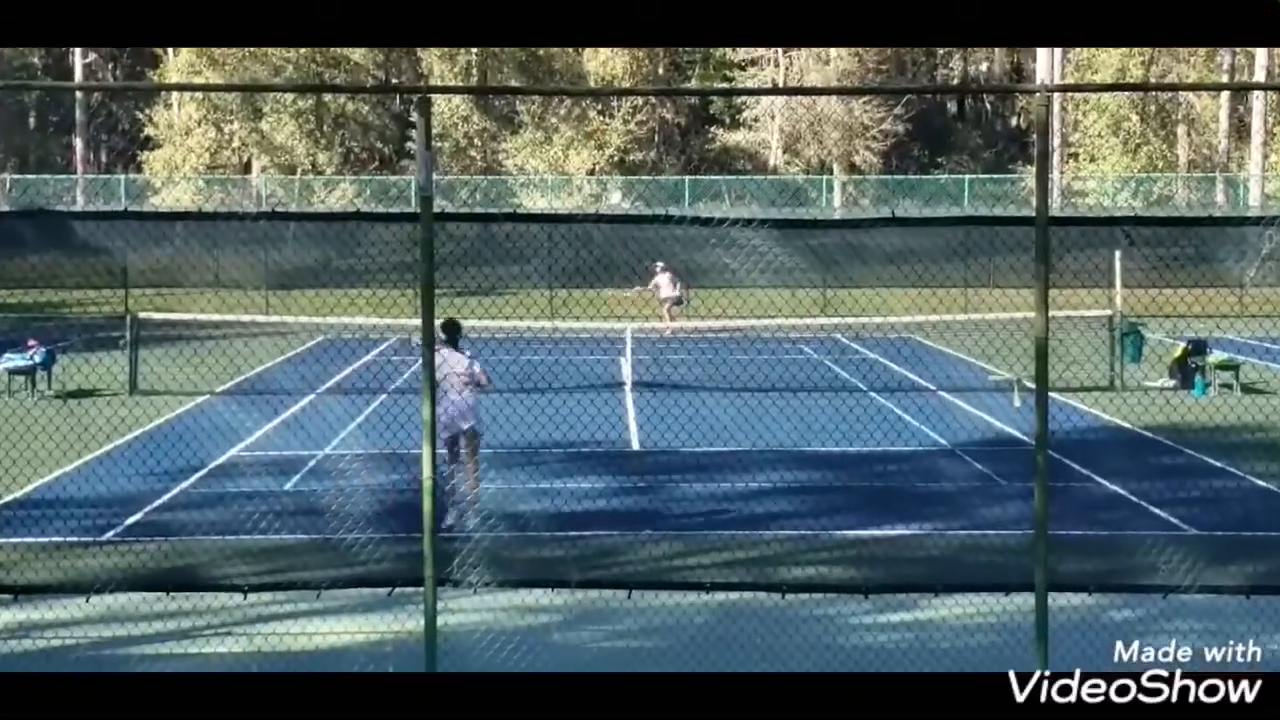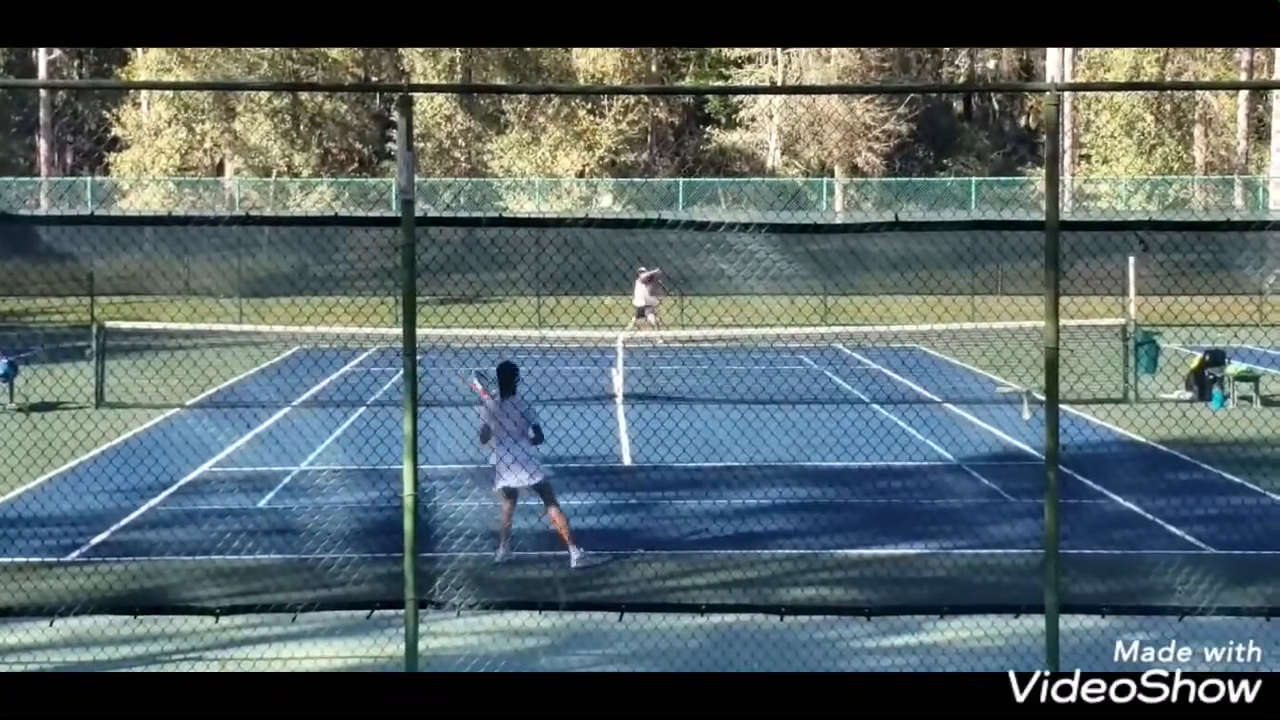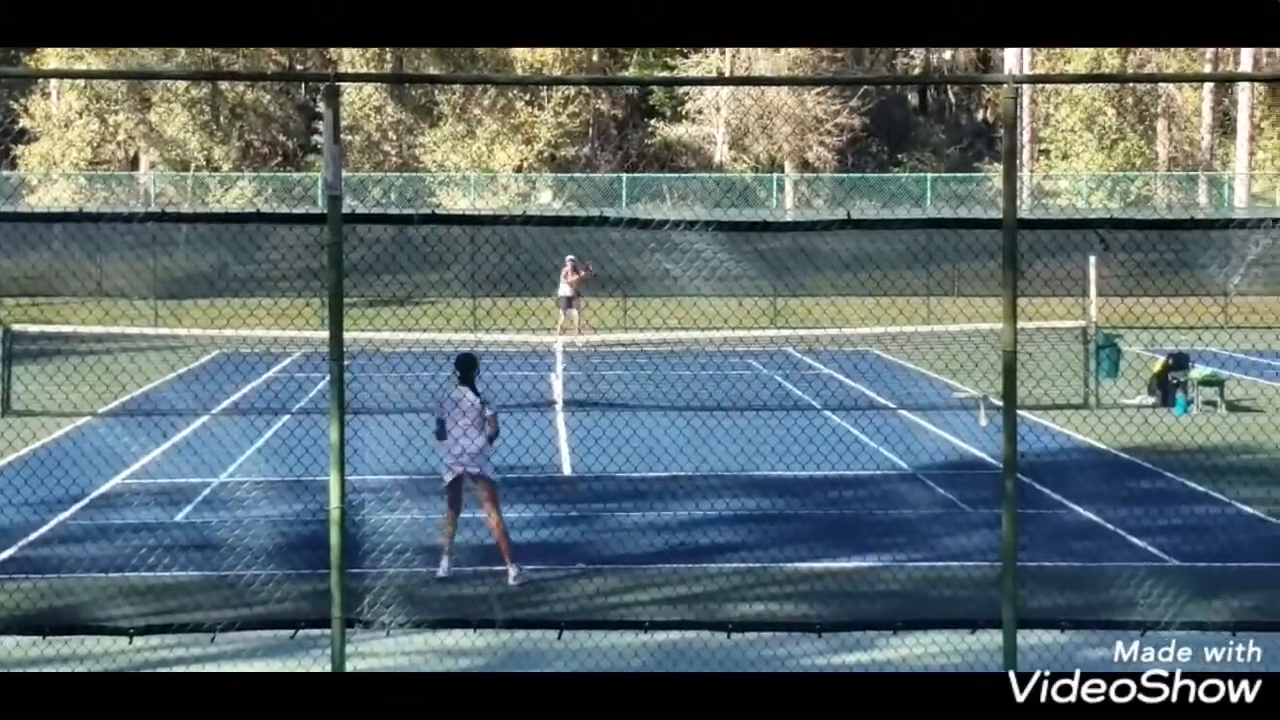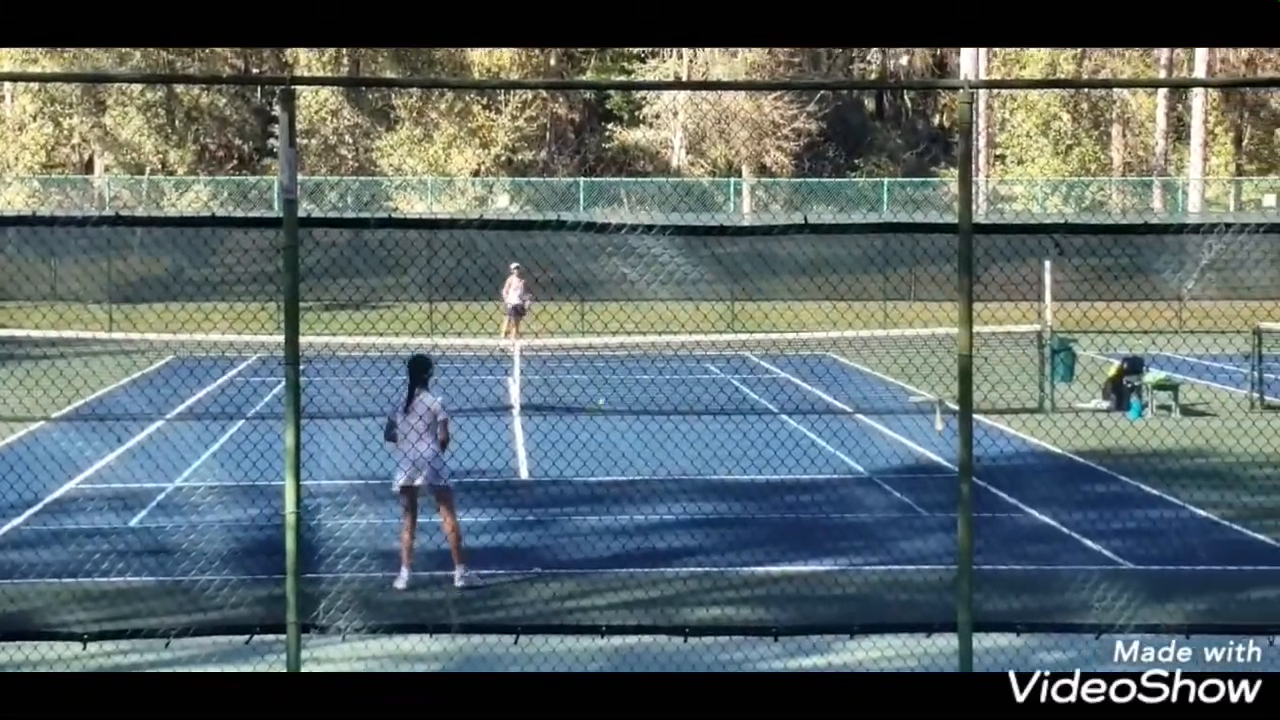
dt=0.3s
person 1, frame 1
left shoulder: (436, 358)
right shoulder: (466, 359)
right elbow: (486, 383)
left hip: (447, 414)
right hip: (468, 413)
left knee: (453, 462)
right knee: (472, 462)
left ankle: (453, 508)
right ankle: (468, 504)
person 1, frame 2
left shoulder: (489, 407)
right shoulder: (524, 406)
left elbow: (483, 439)
right elbow: (539, 438)
left hip: (504, 464)
right hip: (528, 461)
left knee: (508, 502)
right knee: (552, 506)
left ankle: (503, 548)
right ankle: (573, 551)
person 1, frame 3
left shoulder: (446, 399)
right shoulder: (480, 398)
left elbow: (440, 434)
right elbow: (494, 430)
left hip: (452, 460)
right hip: (477, 458)
left knee: (452, 512)
right knee: (493, 514)
left ankle: (445, 562)
right ankle: (512, 568)
person 1, frame 4
left shoulder: (399, 403)
right shoulder: (434, 401)
left elbow: (388, 435)
right elbow: (444, 436)
left hip: (405, 465)
right hip: (431, 462)
left knee: (409, 519)
right knee: (449, 516)
left ankle: (404, 574)
right ankle: (460, 571)
